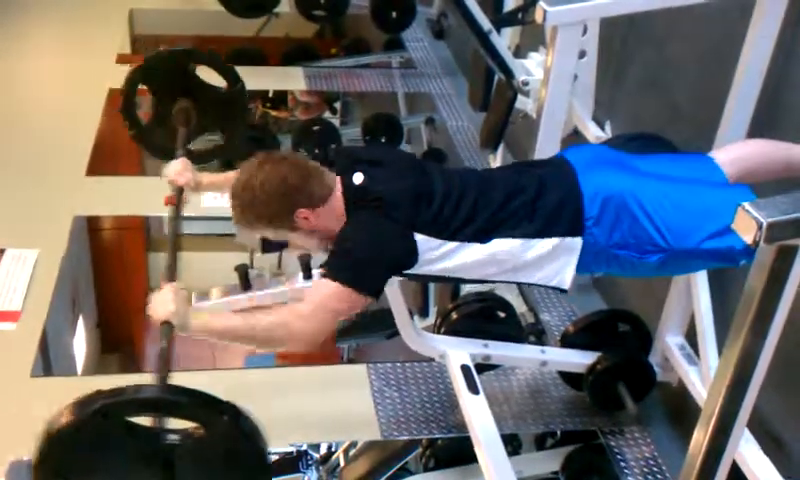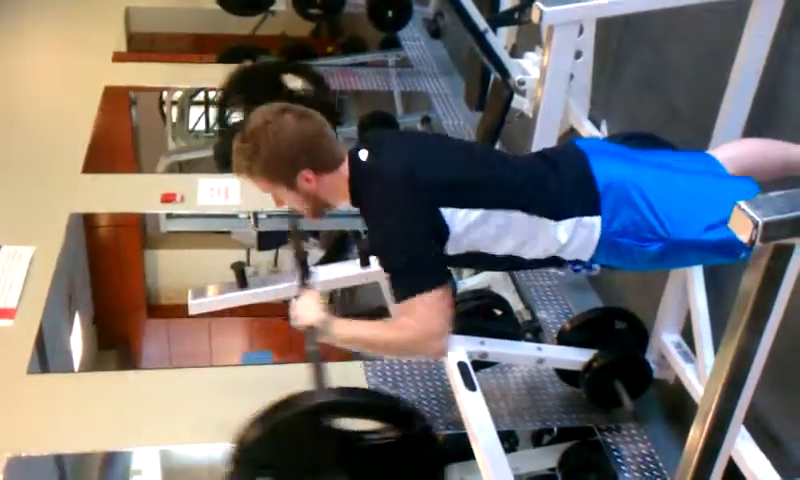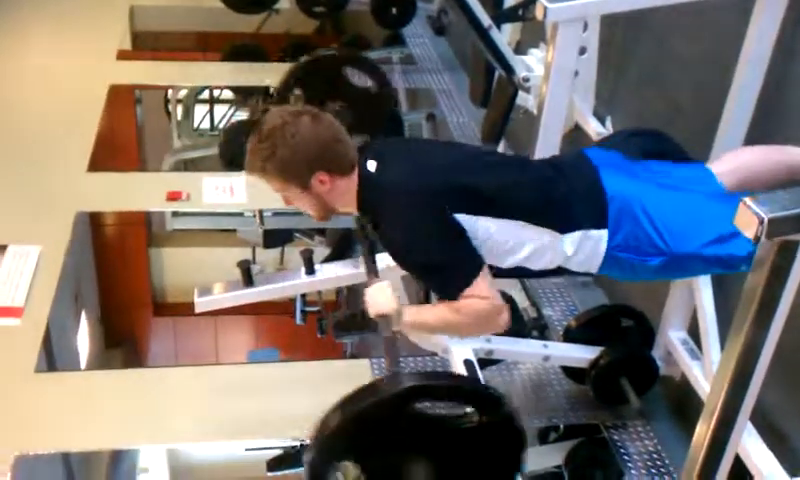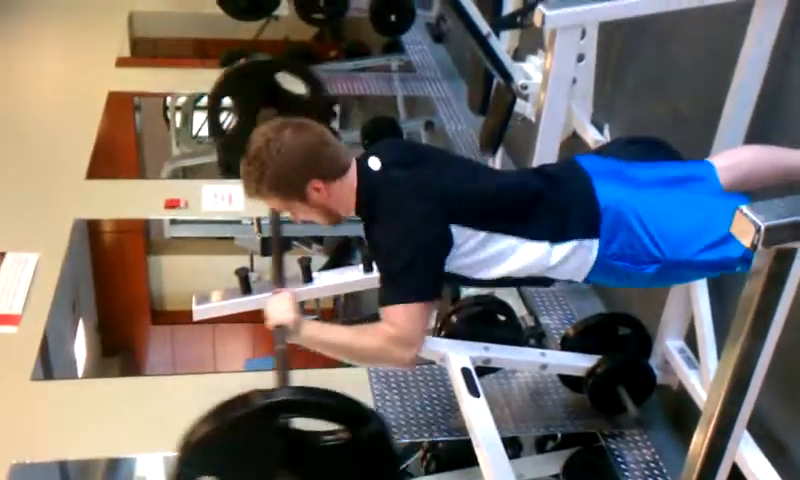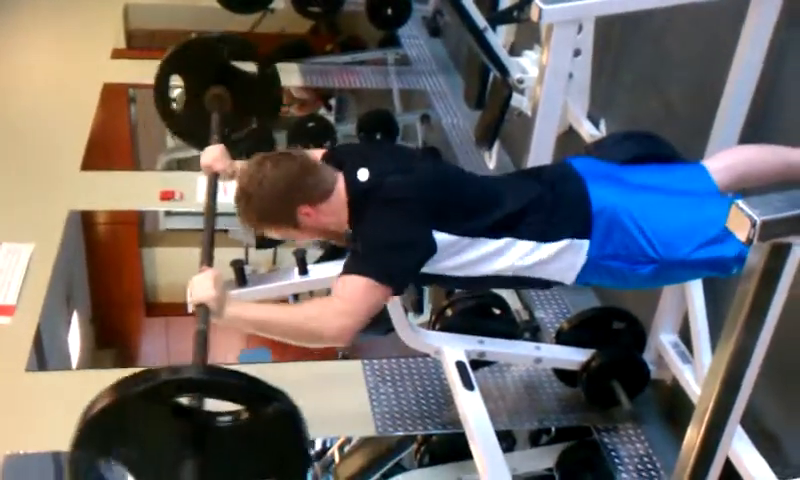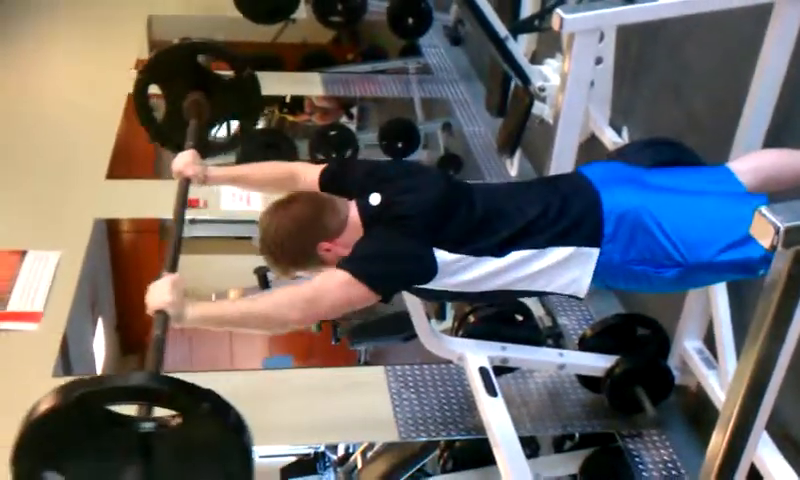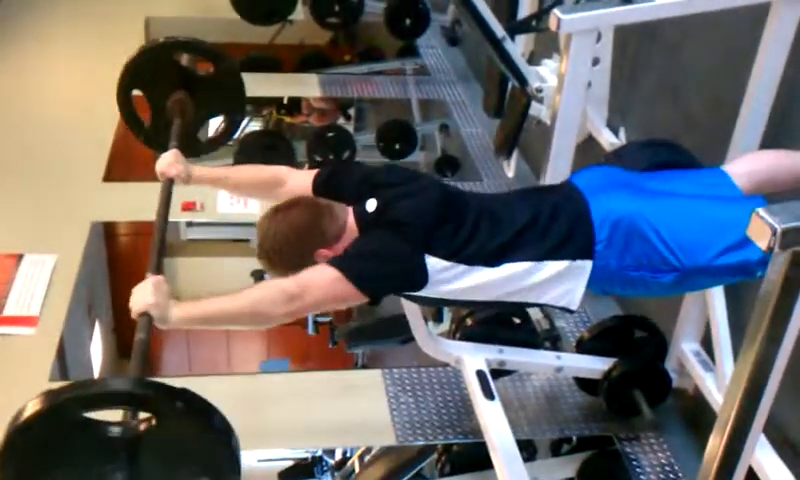
dt=0.3s
person 1, frame 1
left shoulder: (378, 233)
right shoulder: (354, 166)
left elbow: (303, 326)
right elbow: (281, 175)
left wrist: (188, 318)
right wrist: (202, 179)
left hip: (593, 225)
right hip: (577, 175)
right knee: (718, 171)
person 1, frame 2
left shoulder: (396, 217)
right shoulder: (368, 150)
left elbow: (430, 338)
left wrist: (329, 327)
right wrist: (269, 160)
left hip: (600, 217)
right hip: (583, 169)
right knee: (717, 172)
person 1, frame 3
left shoulder: (410, 222)
right shoulder: (376, 156)
left elbow: (491, 313)
left wrist: (402, 313)
left hip: (606, 225)
right hip: (587, 176)
left knee: (755, 233)
right knee: (714, 181)
person 1, frame 4
left shoulder: (403, 224)
right shoulder: (375, 158)
left elbow: (398, 345)
left wrist: (296, 327)
right wrist: (273, 170)
left hip: (599, 234)
right hip: (579, 185)
left knee: (746, 236)
right knee: (716, 179)
person 1, frame 5
left shoulder: (388, 224)
right shoulder: (357, 163)
left elbow: (336, 323)
right elbow: (306, 166)
left wrist: (227, 307)
right wrist: (235, 166)
left hip: (592, 235)
right hip: (570, 186)
left knee: (745, 230)
right knee: (711, 178)
person 1, frame 6
left shoulder: (398, 245)
right shoulder: (371, 182)
left elbow: (302, 308)
right elbow: (296, 175)
left wrist: (187, 311)
right wrist: (210, 173)
left hip: (607, 238)
right hip: (591, 192)
right knee: (735, 183)
person 1, frame 7
left shoulder: (390, 248)
right shoulder: (365, 184)
left elbow: (288, 301)
right elbow: (283, 179)
left wrist: (172, 311)
right wrist: (193, 173)
left hip: (604, 244)
right hip: (587, 198)
right knee: (733, 183)
